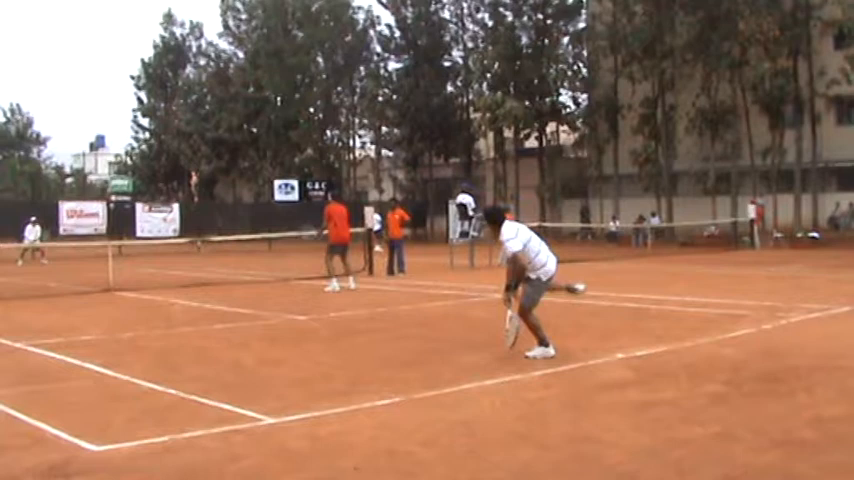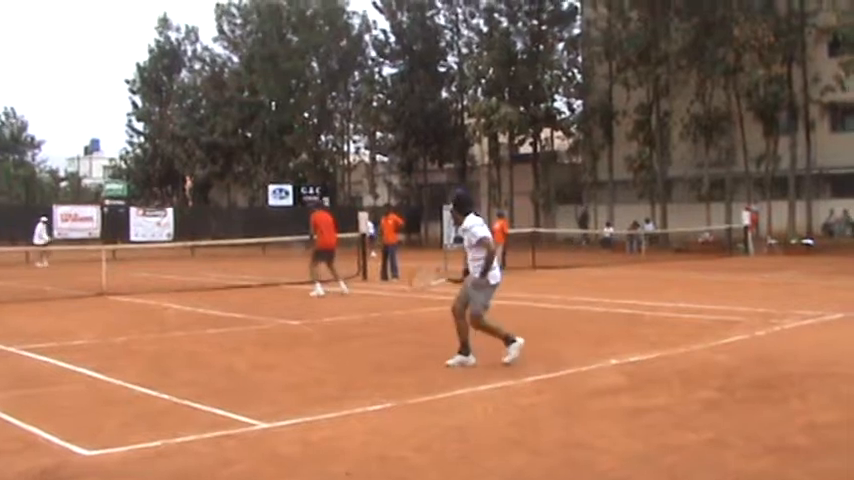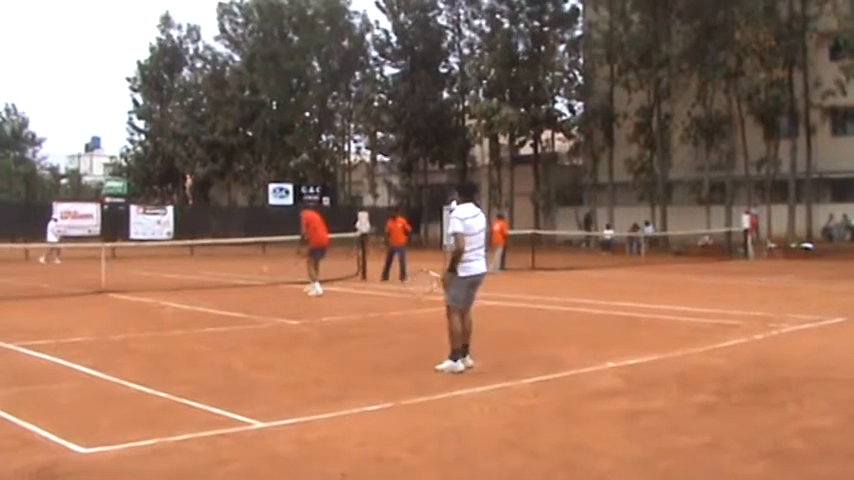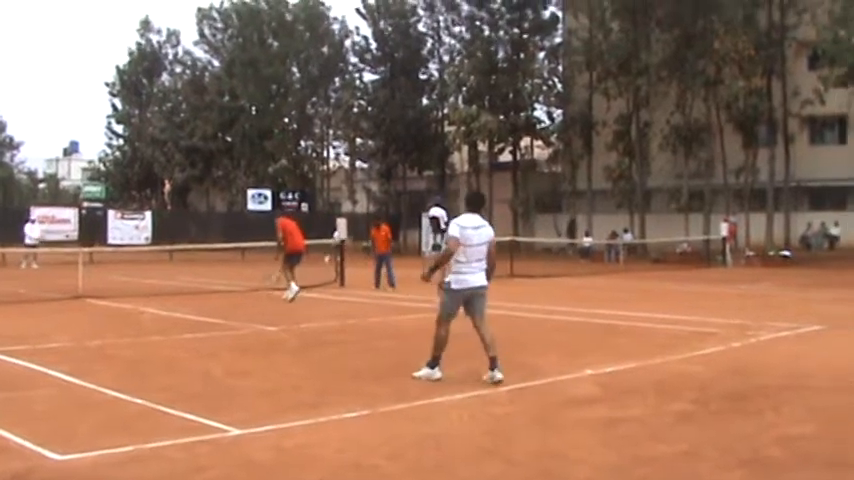
dt=0.4s
person 1, frame 1
left shoulder: (507, 239)
right shoulder: (513, 227)
left elbow: (522, 266)
right elbow: (512, 262)
left wrist: (510, 289)
right wrist: (508, 289)
left hip: (540, 272)
right hip: (548, 263)
left knee: (524, 311)
left ankle: (544, 346)
right ankle: (572, 288)
person 1, frame 2
left shoulder: (473, 226)
right shoulder: (470, 225)
left elbow: (492, 250)
left wrist: (483, 278)
right wrist: (466, 273)
left hip: (485, 279)
right hip: (476, 277)
left knee: (476, 319)
right knee: (457, 310)
left ankle: (511, 341)
right ankle: (464, 354)
person 1, frame 3
left shoulder: (457, 216)
right shoulder: (480, 214)
left elbow: (459, 248)
left wrist: (449, 271)
left hip: (463, 271)
right hip: (479, 269)
left knee: (453, 313)
right knee: (464, 312)
left ankle: (455, 359)
right ankle: (465, 356)
person 1, frame 4
left shoulder: (458, 223)
right shoulder: (488, 228)
left elbow: (451, 249)
right elbow: (491, 260)
left wrist: (431, 270)
right wrist: (485, 279)
left hip: (457, 283)
right hip: (479, 283)
left knee: (442, 323)
right knee: (481, 325)
left ankle: (433, 367)
right ankle: (494, 369)
